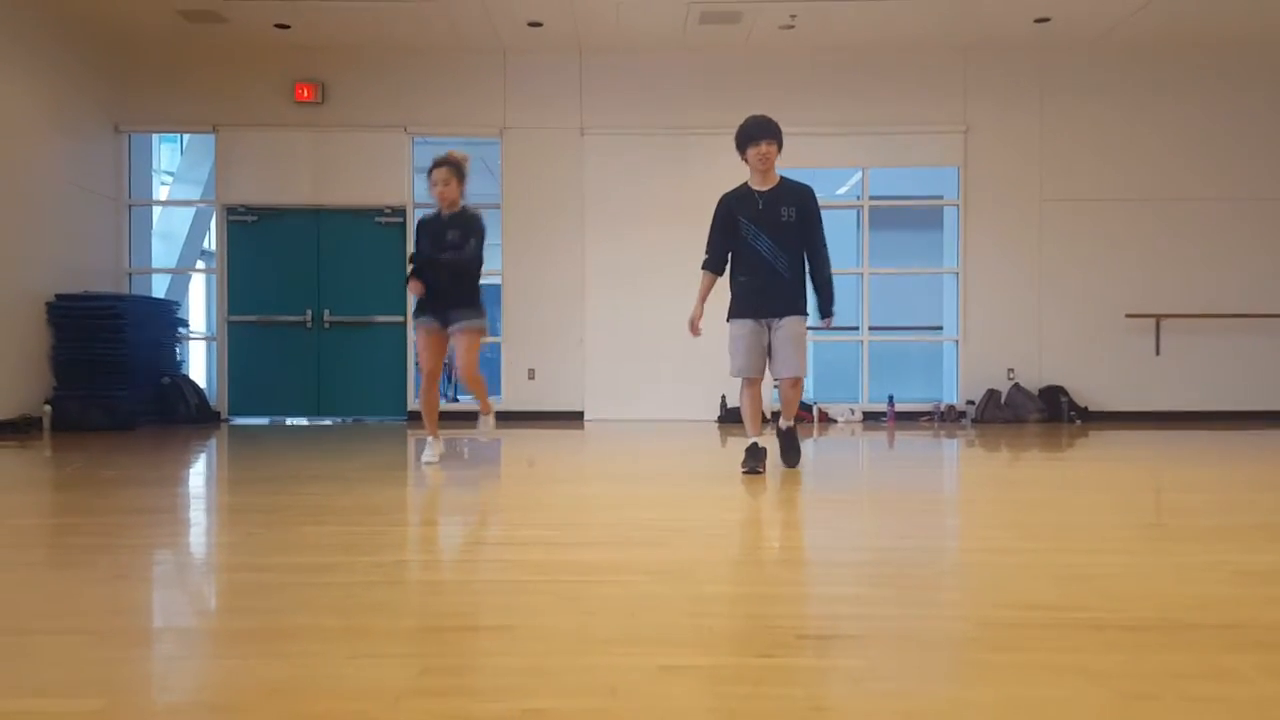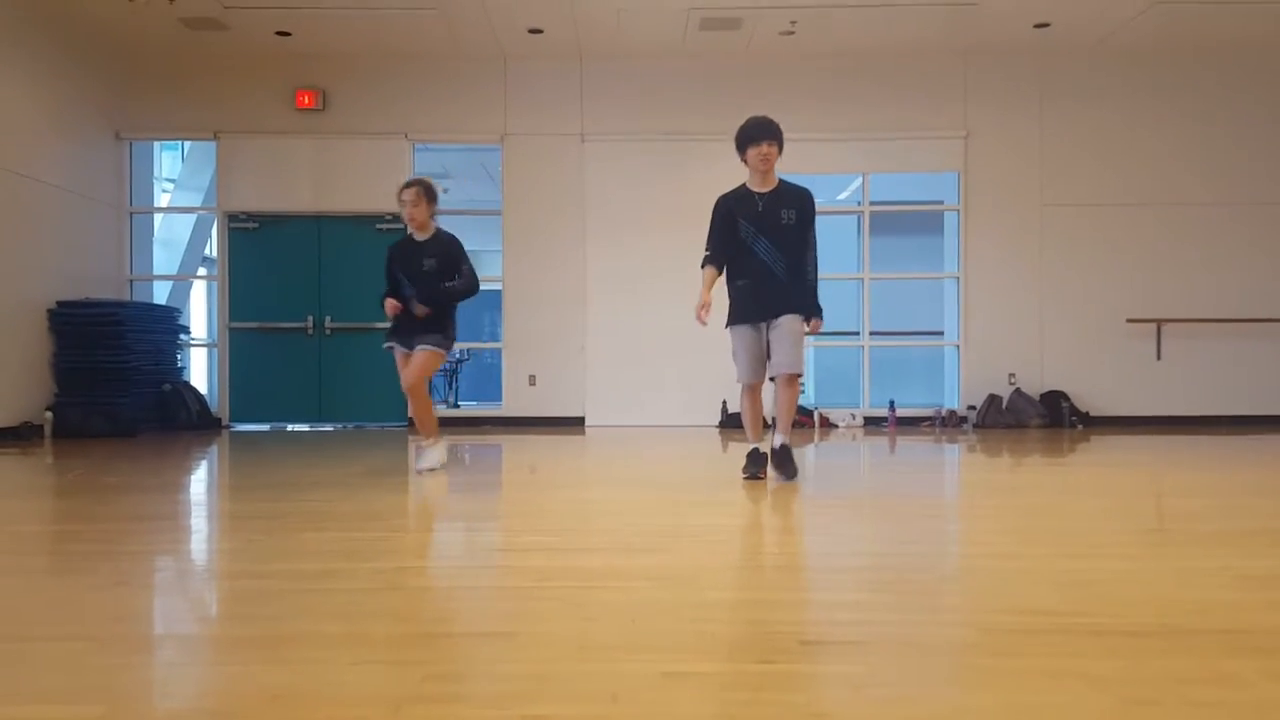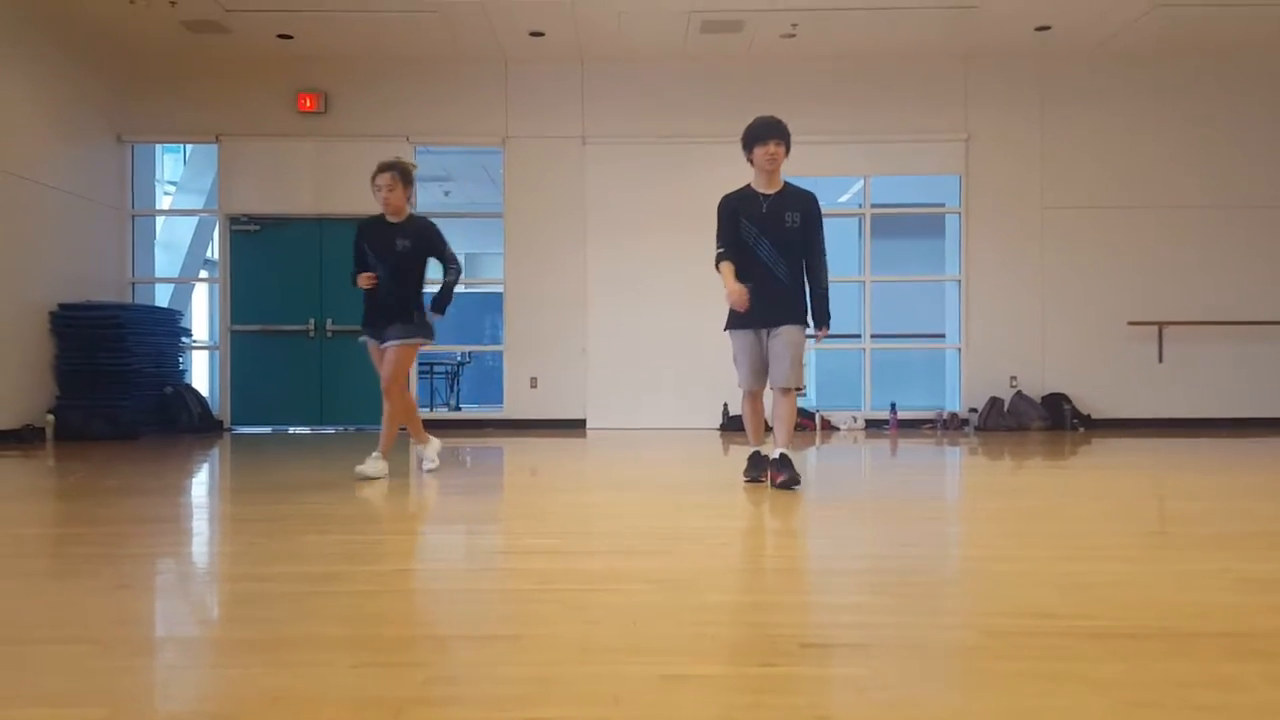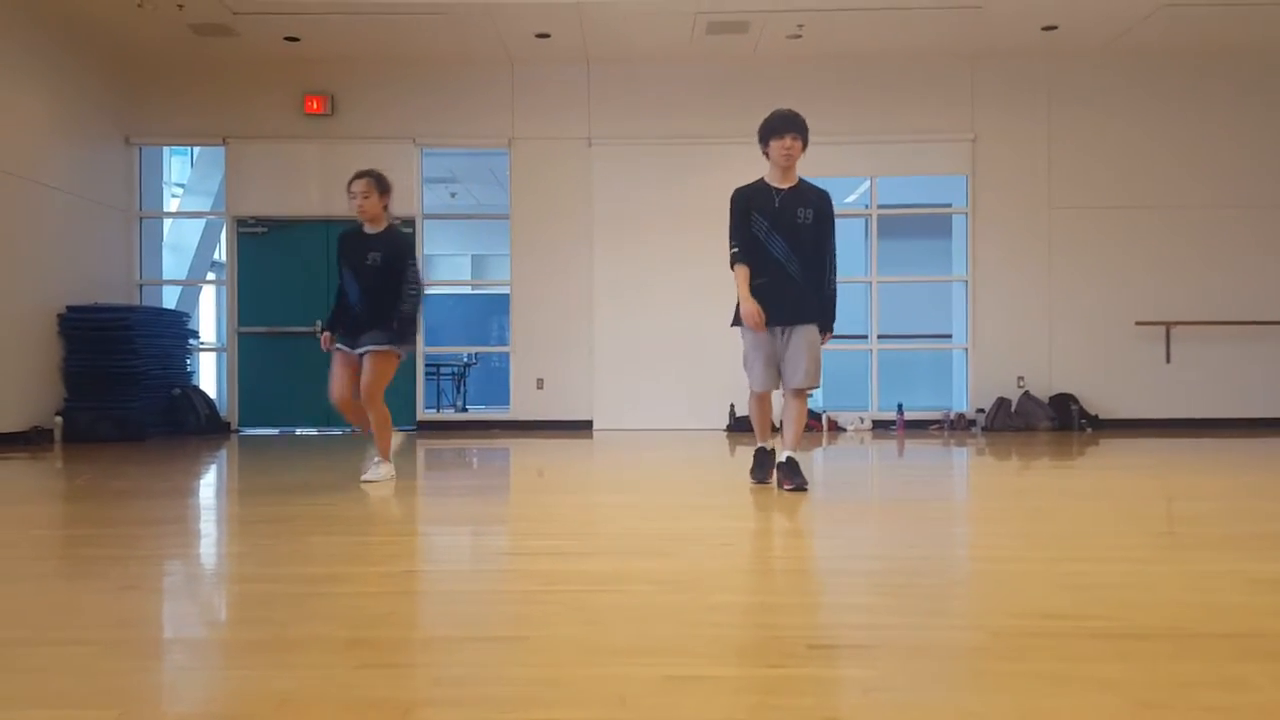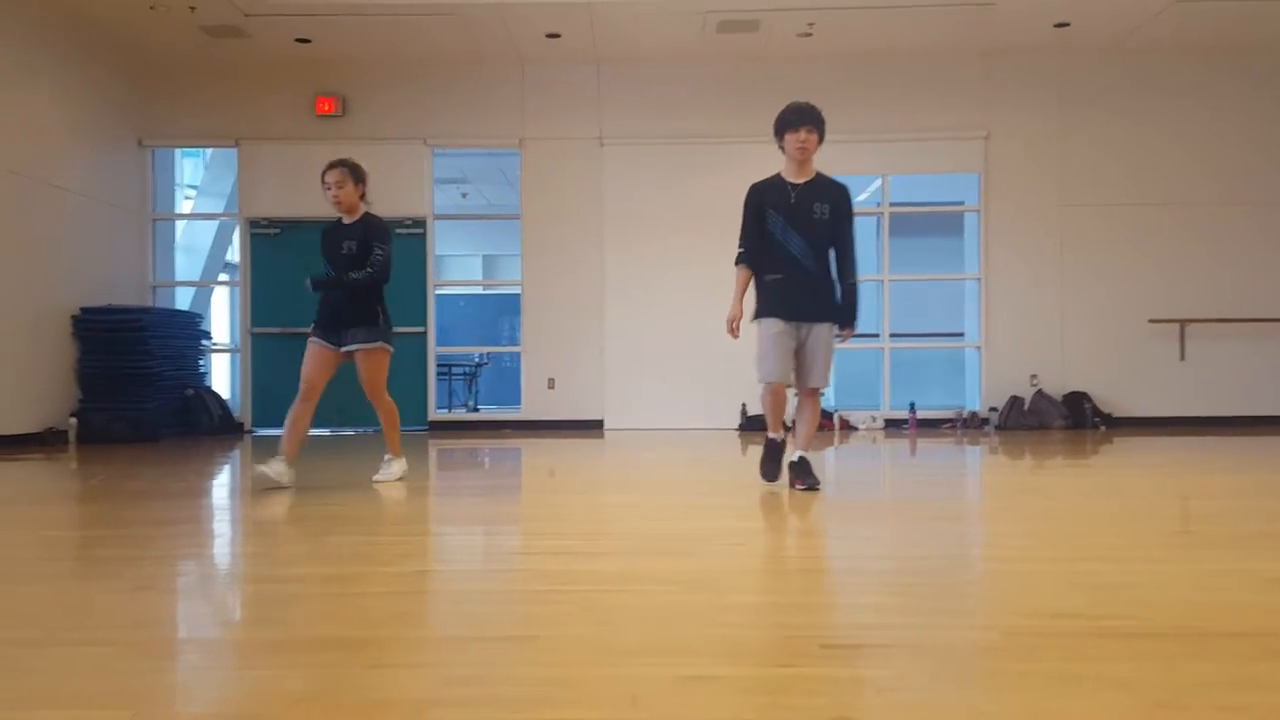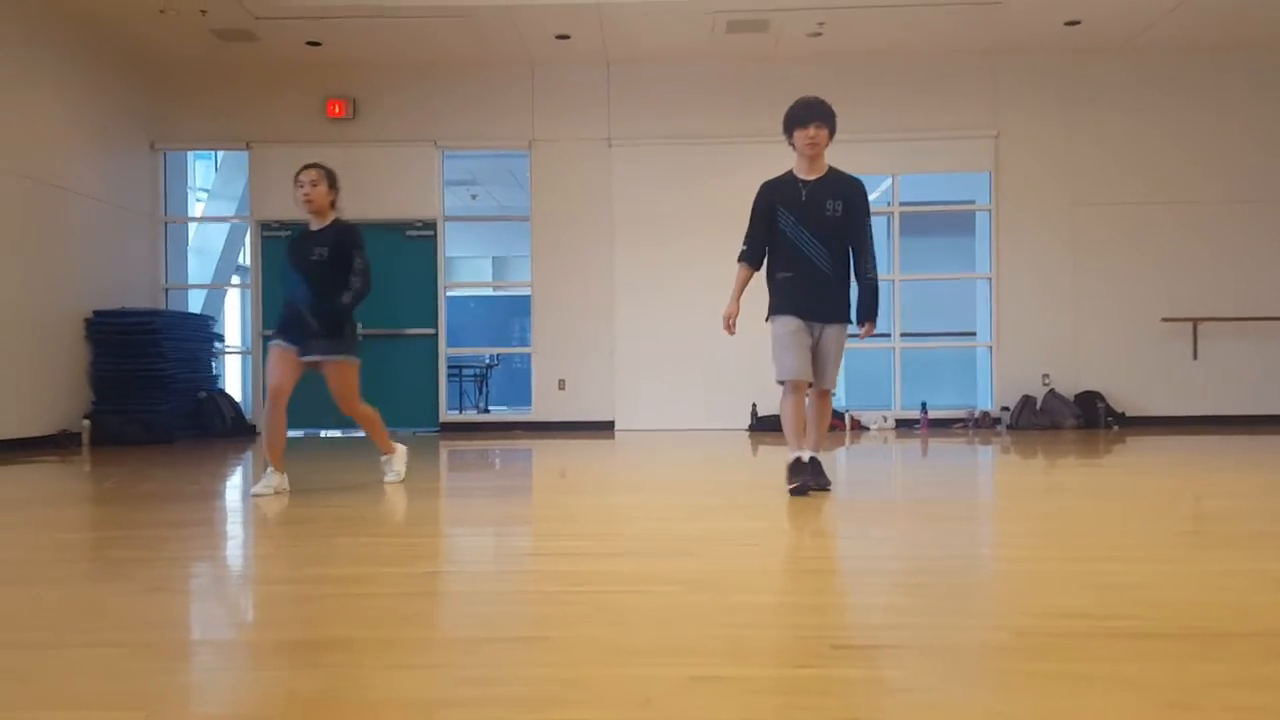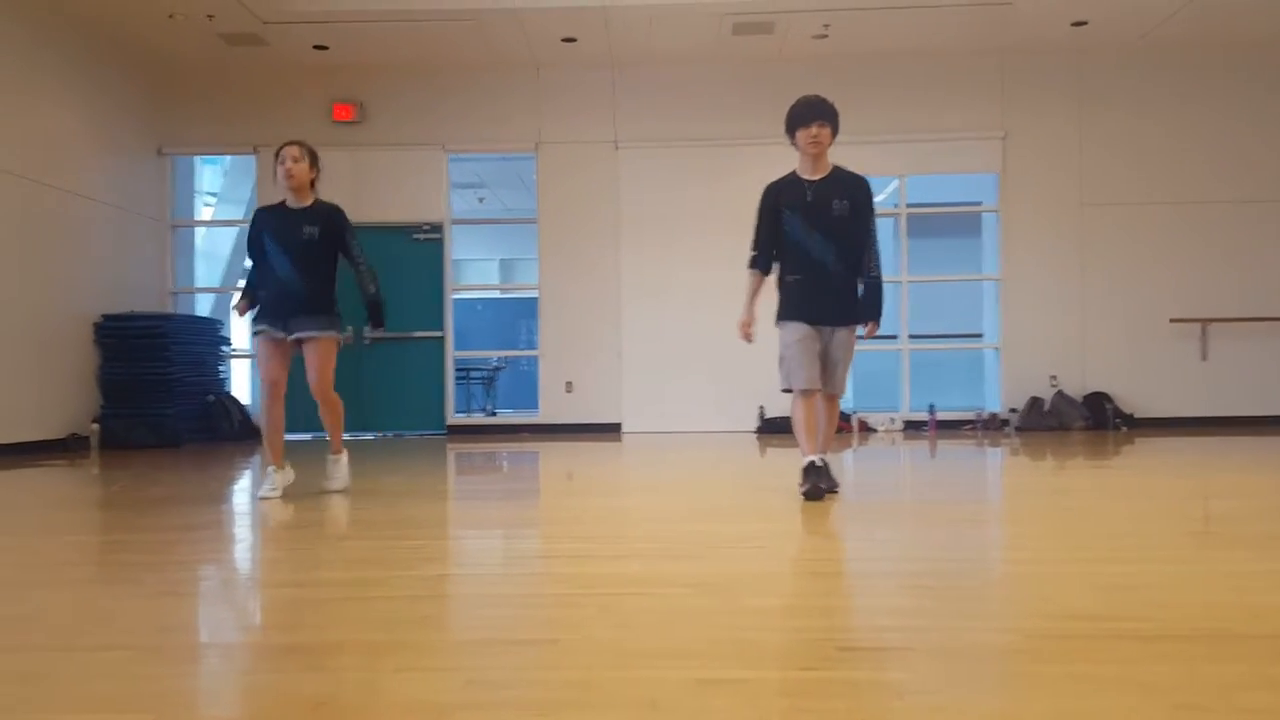
dt=0.2s
person 1, frame 1
left shoulder: (801, 196)
right shoulder: (731, 202)
left elbow: (817, 252)
right elbow: (715, 256)
left wrist: (826, 301)
right wrist: (700, 303)
left hip: (789, 305)
right hip: (745, 306)
left knee: (791, 377)
right knee: (750, 377)
left ankle: (787, 427)
right ankle: (755, 446)
person 1, frame 2
left shoulder: (799, 198)
right shoulder: (728, 204)
left elbow: (807, 257)
right elbow: (714, 254)
left wrist: (813, 307)
right wrist: (705, 293)
left hip: (787, 306)
right hip: (744, 308)
left knee: (787, 375)
right knee: (750, 383)
left ankle: (780, 444)
right ankle: (756, 451)
person 1, frame 3
left shoulder: (805, 202)
right shoulder: (732, 203)
left elbow: (816, 261)
right elbow: (724, 252)
left wrist: (822, 313)
right wrist: (731, 283)
left hip: (789, 313)
right hip: (746, 313)
left knee: (785, 386)
right knee: (751, 388)
left ankle: (780, 458)
right ankle: (756, 454)
person 1, frame 4
left shoulder: (818, 199)
right shoulder: (745, 198)
left elbow: (826, 263)
right elbow: (739, 253)
left wrist: (827, 316)
right wrist: (746, 298)
left hip: (803, 312)
right hip: (760, 310)
left knee: (797, 387)
right knee: (761, 389)
left ankle: (788, 460)
right ankle: (764, 449)
person 1, frame 5
left shoulder: (835, 193)
right shoulder: (761, 193)
left elbow: (844, 256)
right elbow: (748, 253)
left wrist: (848, 311)
right wrist: (737, 303)
left hip: (820, 308)
right hip: (774, 306)
left knee: (811, 387)
right knee: (776, 381)
left ankle: (800, 458)
right ankle: (774, 438)
person 1, frame 6
left shoulder: (850, 189)
right shoulder: (772, 191)
left elbow: (863, 251)
right elbow: (753, 250)
left wrist: (869, 307)
right wrist: (735, 299)
left hip: (833, 307)
right hip: (787, 305)
left knee: (822, 388)
right knee: (794, 382)
left ankle: (813, 459)
right ankle: (797, 461)
person 1, frame 7
left shoulder: (855, 187)
right shoulder: (776, 193)
left elbow: (868, 252)
right elbow: (761, 256)
left wrist: (871, 307)
right wrist: (749, 308)
left hip: (842, 310)
right hip: (796, 310)
left knee: (831, 391)
right knee: (803, 388)
left ankle: (821, 461)
right ankle: (810, 466)
person 2, frame 1
left shoulder: (471, 220)
right shoulder: (425, 224)
left elbow: (469, 262)
left wrist: (428, 260)
right wrist: (413, 280)
left hip: (465, 306)
right hip: (431, 307)
left knee: (466, 370)
right knee: (428, 373)
left ankle: (486, 408)
right ankle: (433, 439)
person 2, frame 2
left shoulder: (447, 245)
right shoulder: (398, 249)
left elbow: (470, 284)
right elbow: (391, 288)
left wrist: (434, 299)
right wrist: (388, 302)
left hip: (436, 330)
right hip: (403, 329)
left knee: (412, 385)
right knee: (416, 392)
left ankle: (431, 442)
right ankle: (435, 446)
person 2, frame 3
left shoulder: (423, 228)
right shoulder: (366, 229)
left elbow: (451, 264)
right elbow: (359, 270)
left wrist: (442, 297)
right wrist: (359, 280)
left hip: (408, 319)
right hip: (375, 319)
left knee: (390, 386)
right knee: (396, 390)
left ankle: (381, 457)
right ankle: (425, 442)
person 2, frame 4
left shoulder: (398, 241)
right shoulder: (346, 240)
left elbow: (412, 287)
left wrist: (407, 326)
right wrist: (330, 325)
left hip: (384, 329)
right hip: (350, 330)
left knee: (369, 394)
right knee: (339, 397)
left ankle: (383, 460)
right ankle: (388, 438)
person 2, frame 5
left shoulder: (375, 227)
right shoulder: (329, 232)
left elbow: (378, 274)
left wrist: (327, 282)
left hip: (367, 322)
right hip: (327, 323)
left knee: (376, 393)
right knee: (306, 391)
left ankle: (395, 458)
right ankle: (283, 464)
person 2, frame 6
left shoulder: (346, 235)
right shoulder: (295, 241)
left elbow: (360, 282)
left wrist: (334, 314)
right wrist: (292, 318)
left hip: (333, 333)
right hip: (290, 330)
left knee: (350, 405)
right knee: (274, 395)
left ankle: (392, 451)
right ankle: (275, 472)
person 2, frame 7
left shoulder: (330, 215)
right shoulder: (264, 218)
left elbow: (356, 260)
right elbow: (257, 264)
left wrist: (372, 302)
right wrist: (248, 297)
left hip: (317, 313)
right hip: (272, 312)
left knee: (321, 389)
right knee: (271, 389)
left ankle: (337, 456)
right ankle: (277, 469)
